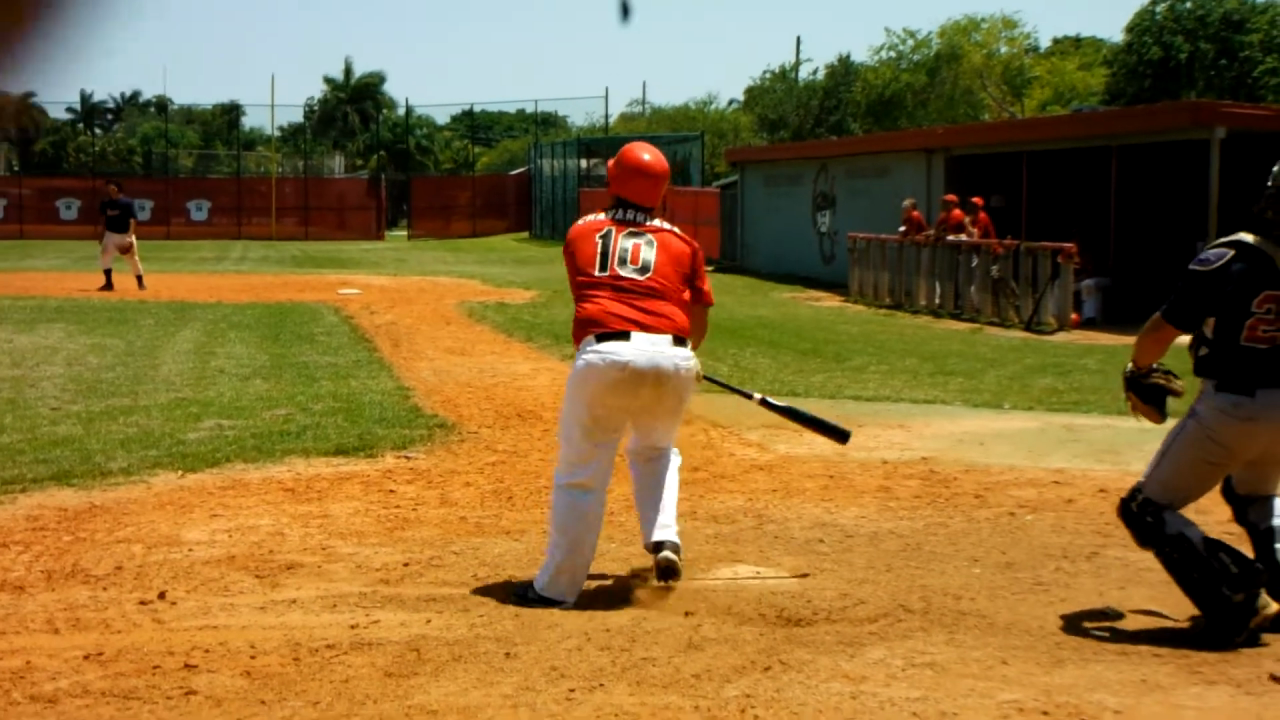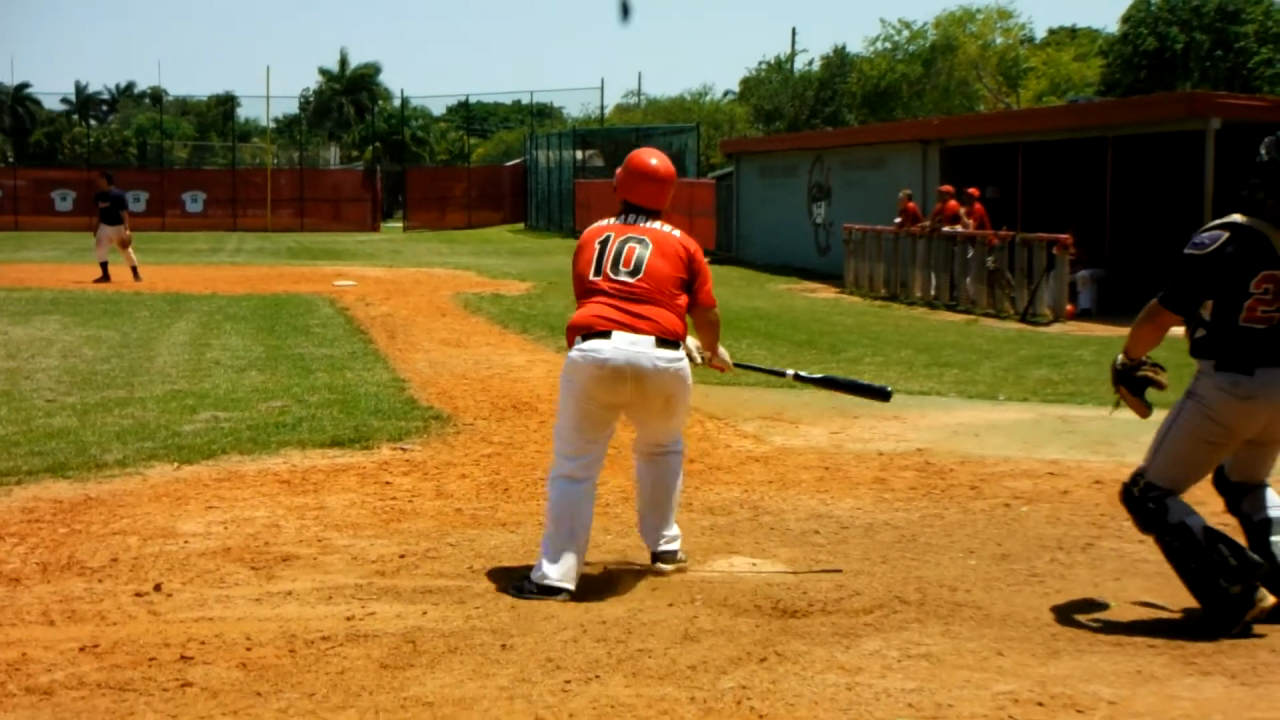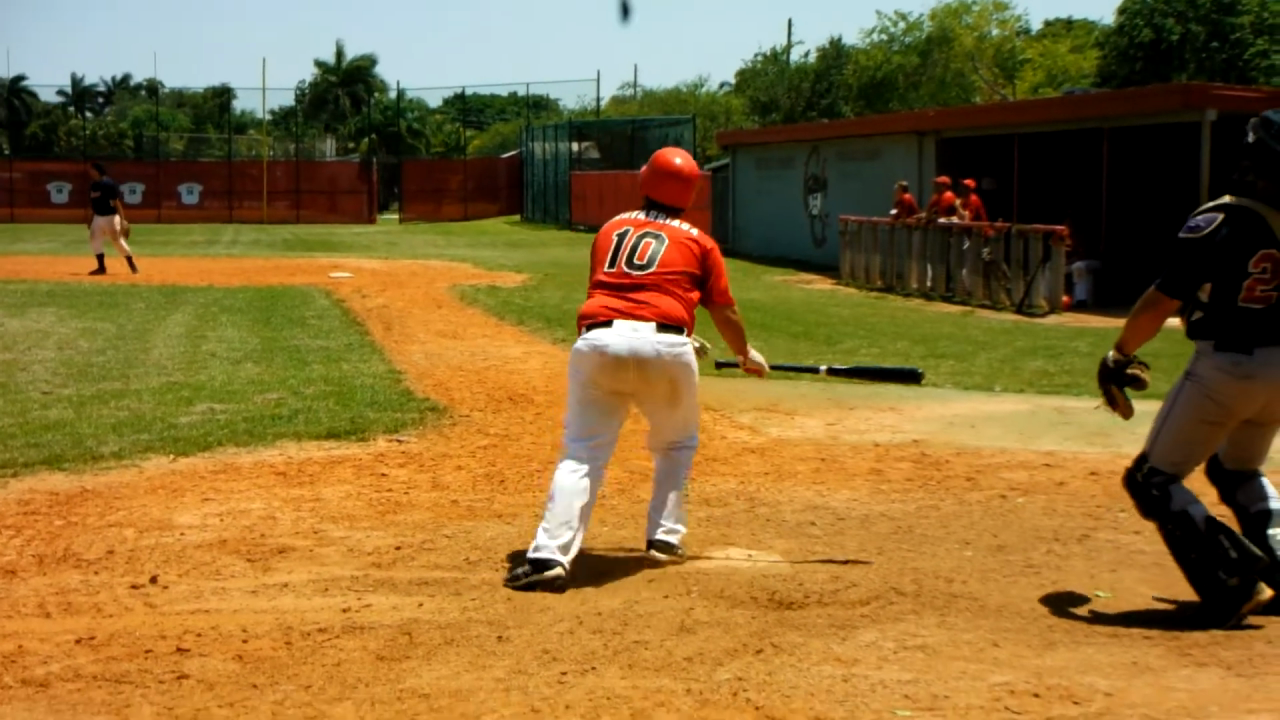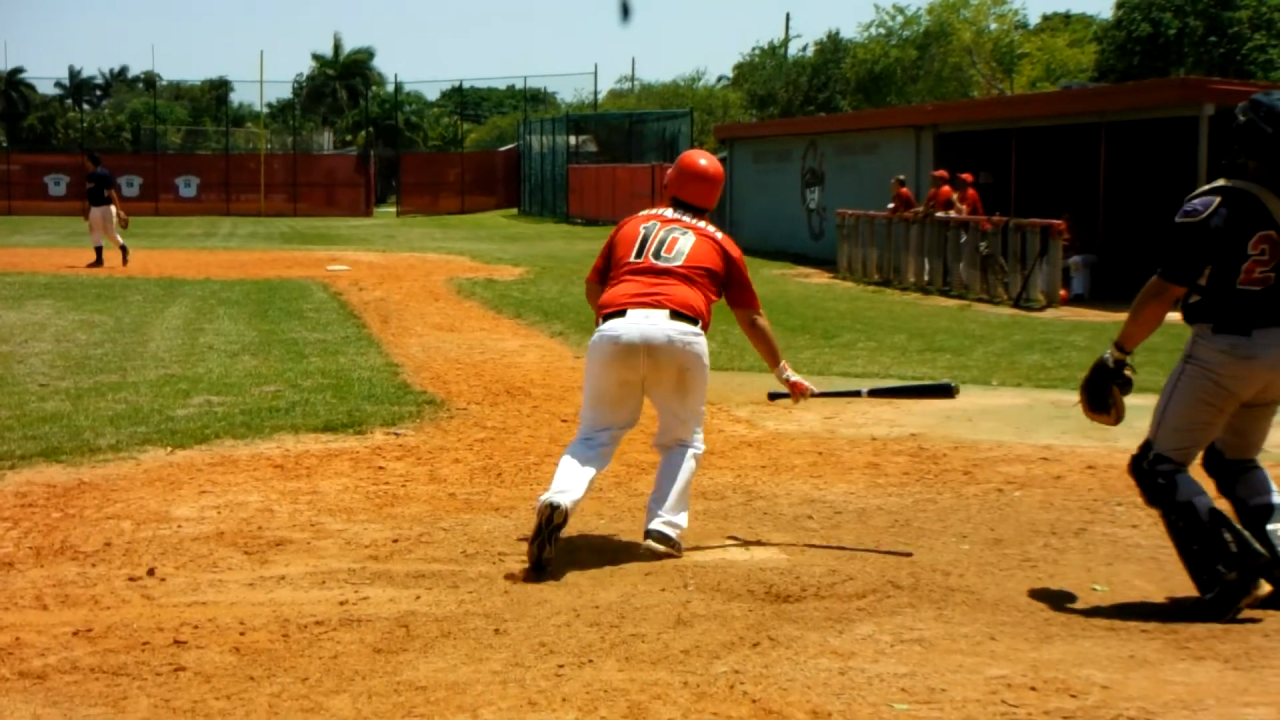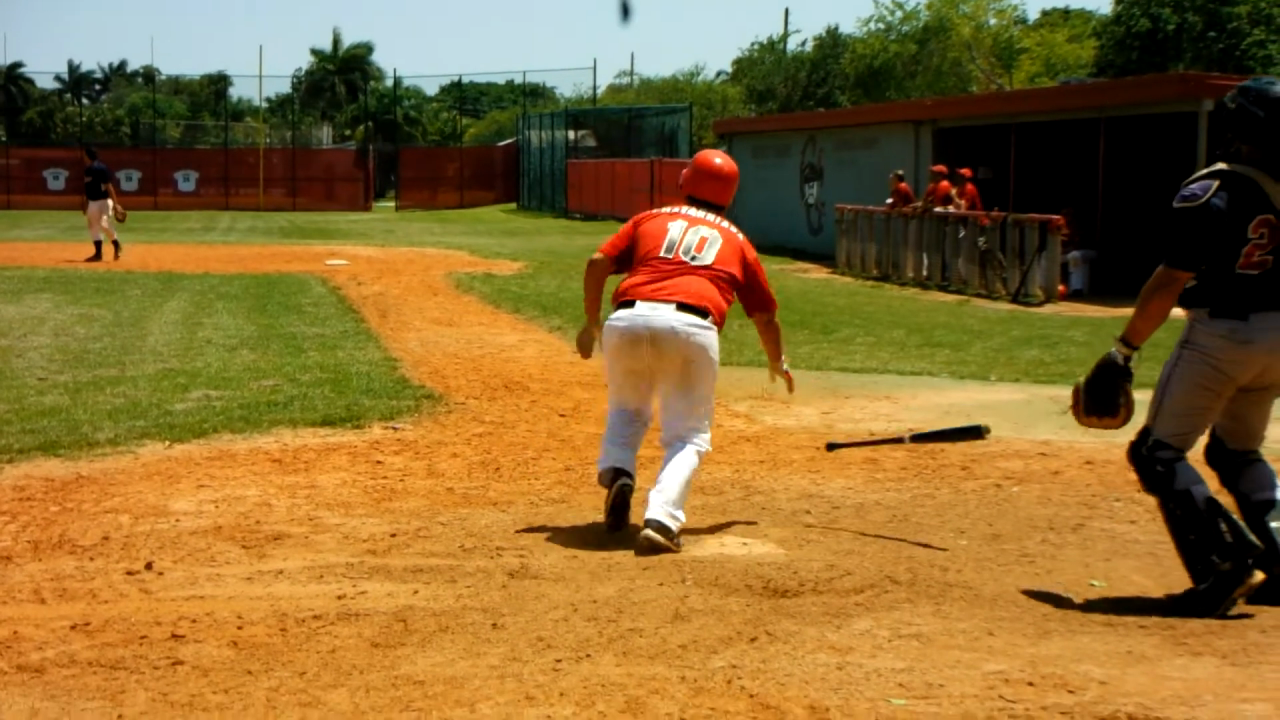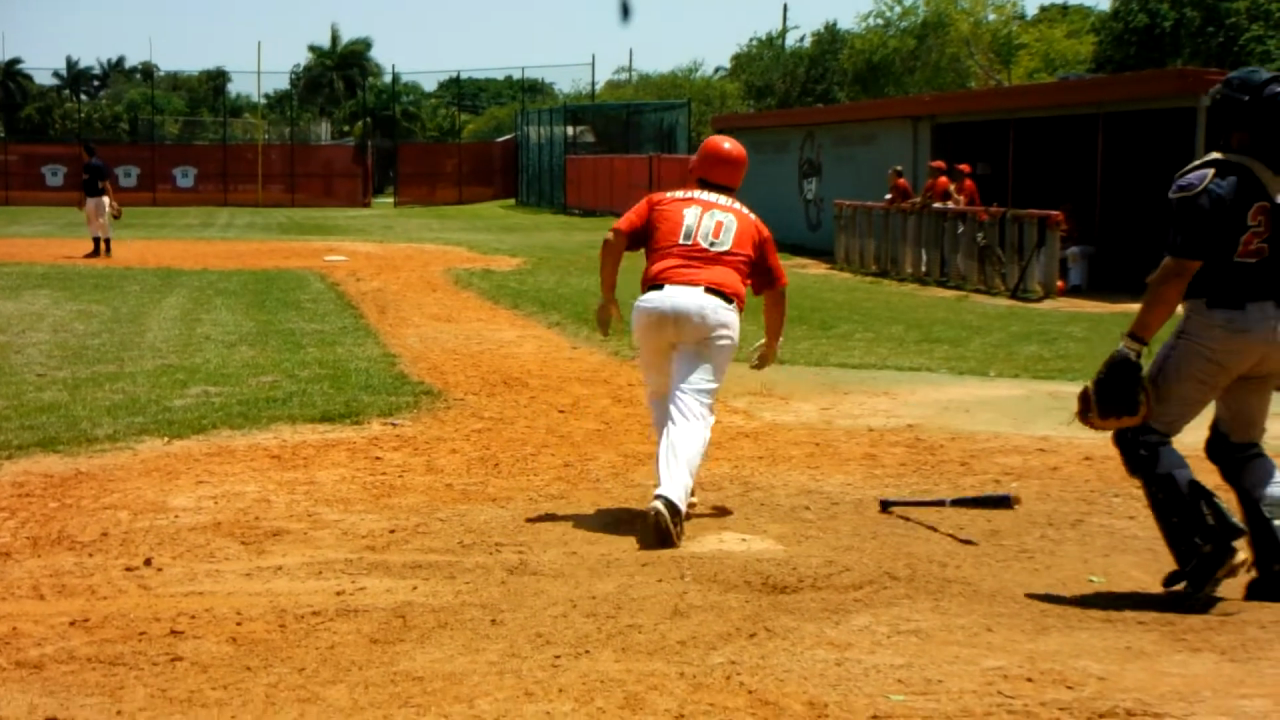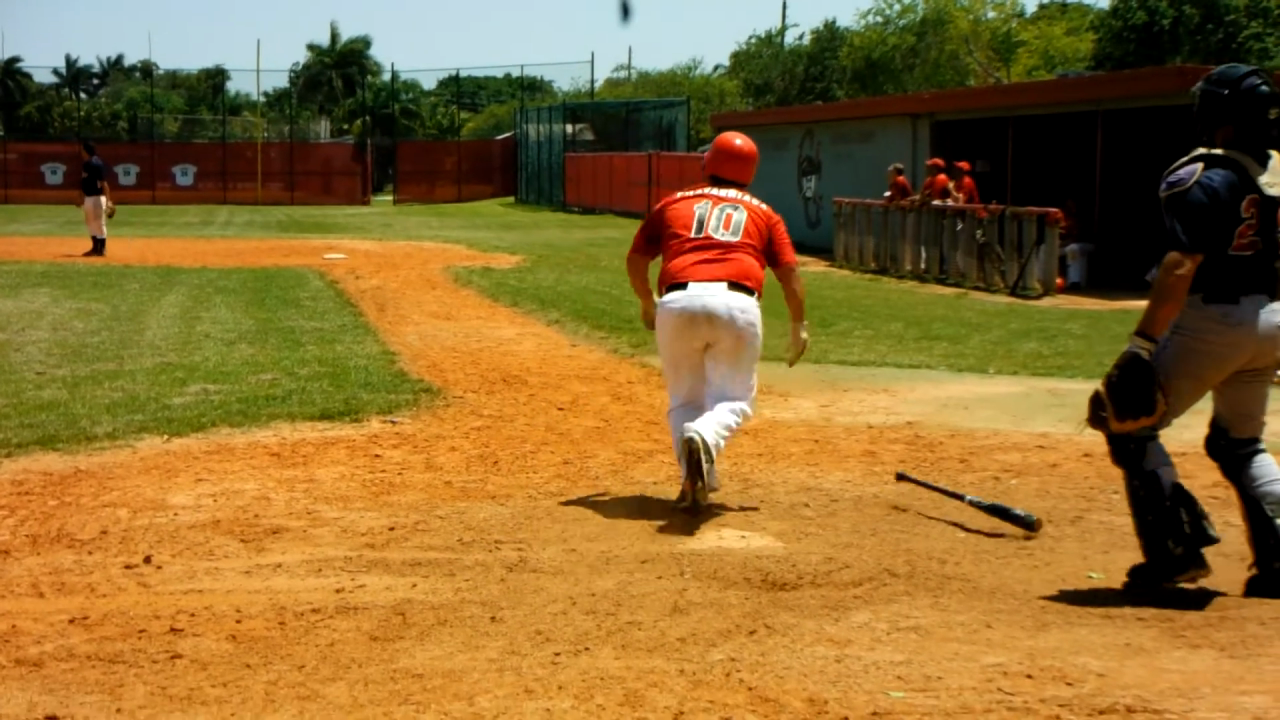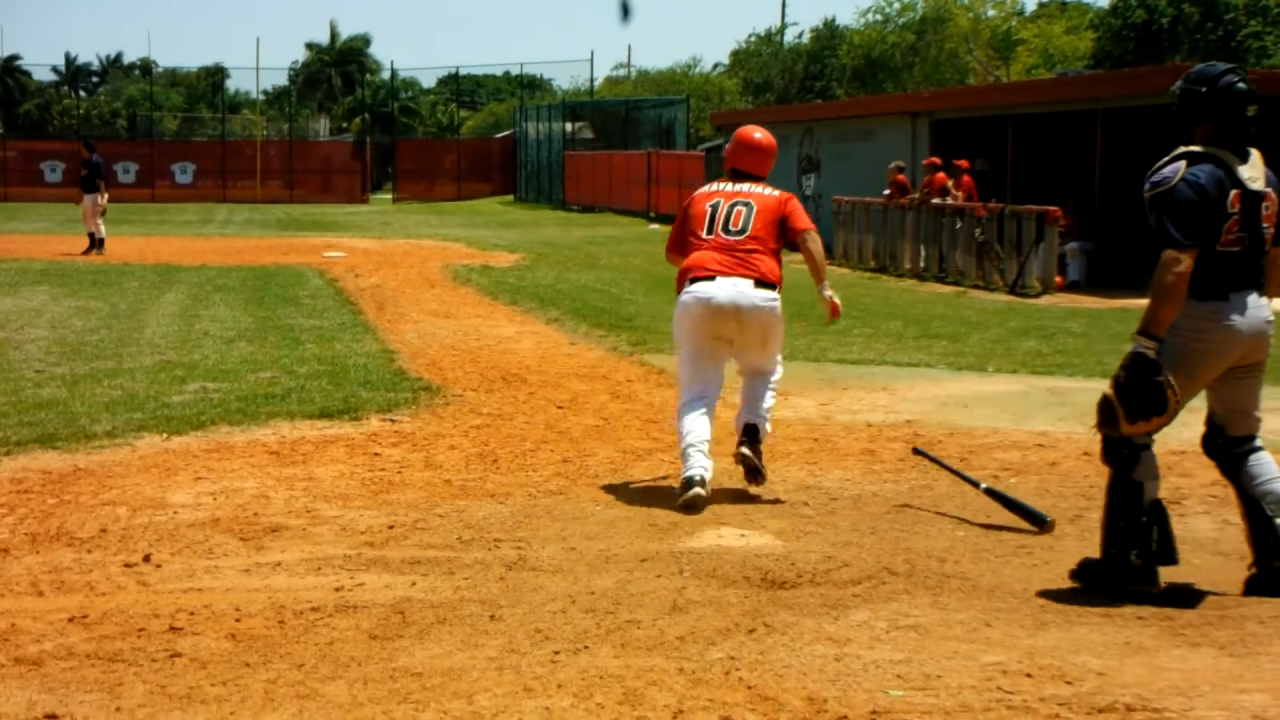
dt=0.1s
person 1, frame 1
left shoulder: (1230, 260)
left elbow: (1160, 332)
left wrist: (1138, 366)
left hip: (1229, 409)
left knee: (1147, 510)
left ankle: (1240, 605)
person 1, frame 2
left shoulder: (1225, 241)
left elbow: (1158, 319)
left wrist: (1129, 360)
left hip: (1228, 389)
left knee: (1150, 495)
left ankle: (1237, 596)
person 1, frame 3
left shoulder: (1219, 225)
left elbow: (1160, 304)
left wrist: (1118, 355)
left hip: (1225, 368)
left knee: (1155, 479)
right knee: (1238, 471)
left ankle: (1234, 585)
person 1, frame 4
left shoulder: (1215, 208)
left elbow: (1163, 292)
left wrist: (1116, 355)
left hip: (1224, 352)
left knee: (1161, 467)
right knee: (1236, 461)
left ankle: (1233, 578)
person 1, frame 5
left shoulder: (1213, 193)
left elbow: (1170, 283)
left wrist: (1122, 352)
left hip: (1220, 336)
left knee: (1158, 451)
left ankle: (1226, 568)
person 1, frame 6
left shoulder: (1210, 181)
left elbow: (1178, 272)
left wrist: (1131, 347)
left hip: (1217, 326)
left knee: (1144, 436)
left ankle: (1209, 551)
person 1, frame 7
left shoulder: (1200, 177)
left elbow: (1180, 269)
left wrist: (1142, 347)
left hip: (1210, 320)
left knee: (1130, 427)
left ankle: (1175, 555)
person 1, frame 8
left shoulder: (1185, 175)
left elbow: (1177, 267)
left wrist: (1145, 347)
left hip: (1202, 319)
left knee: (1127, 431)
left ankle: (1129, 562)
person 2, frame 1
left shoulder: (582, 232)
right shoulder: (680, 241)
right elbow: (700, 315)
right wrist: (687, 348)
left hip: (604, 356)
right hip: (668, 359)
left knee: (579, 476)
right knee: (655, 450)
left ankle: (558, 586)
right ankle: (663, 543)
person 2, frame 2
left shoulder: (590, 237)
right shoulder: (683, 243)
right elbow: (707, 315)
right wrist: (713, 351)
left hip: (593, 354)
right hip: (660, 360)
left knee: (573, 469)
right knee: (662, 448)
left ankle: (554, 576)
right ankle: (665, 546)
person 2, frame 3
left shoulder: (611, 230)
right shoulder: (698, 242)
right elbow: (724, 312)
right wrist: (747, 354)
left hip: (600, 343)
right hip: (666, 348)
left knee: (581, 455)
right knee: (677, 442)
left ankle: (550, 558)
right ankle: (665, 538)
person 2, frame 4
left shoulder: (630, 224)
right shoulder: (720, 243)
left elbow: (593, 287)
right elbow: (751, 318)
right wrist: (783, 372)
left hip: (615, 333)
right hip: (678, 335)
left knee: (594, 436)
right knee: (681, 441)
left ankle: (558, 502)
right ankle: (663, 529)
person 2, frame 5
left shoulder: (649, 219)
right shoulder: (737, 241)
left elbow: (599, 262)
right elbow: (765, 313)
left wrist: (590, 322)
right wrist: (778, 362)
left hip: (630, 322)
right hip: (691, 329)
left knee: (627, 410)
right knee: (687, 438)
left ankle: (618, 473)
right ankle: (661, 522)
person 2, frame 6
left shoulder: (661, 202)
right shoulder: (751, 222)
left elbow: (613, 241)
right elbow: (775, 289)
left wrist: (607, 299)
right wrist: (771, 342)
left hip: (656, 304)
right hip: (713, 311)
left knee: (663, 396)
right knee: (690, 415)
left ankle: (673, 489)
right ankle: (668, 498)
person 2, frame 7
left shoulder: (673, 202)
right shoulder: (760, 212)
left elbow: (635, 259)
right elbow: (788, 269)
left wrist: (644, 301)
right wrist: (799, 325)
left hip: (678, 303)
right hip: (735, 304)
left knee: (685, 398)
right knee: (728, 403)
left ankle: (697, 476)
right ankle: (700, 442)
person 2, frame 8
left shoulder: (699, 197)
right shoulder: (781, 200)
left elbow: (674, 255)
right elbow: (807, 237)
right wrist: (825, 289)
left hip: (698, 298)
right hip: (755, 298)
left knee: (698, 396)
right knee: (762, 372)
left ankle: (695, 475)
right ankle: (751, 435)
